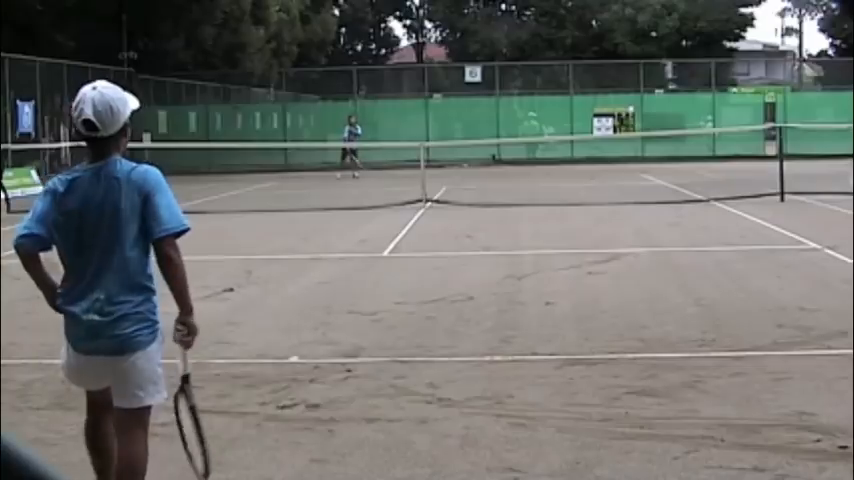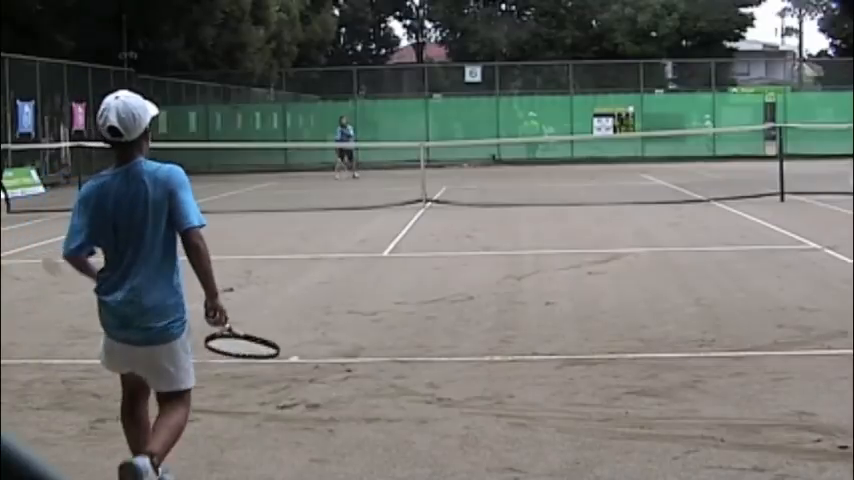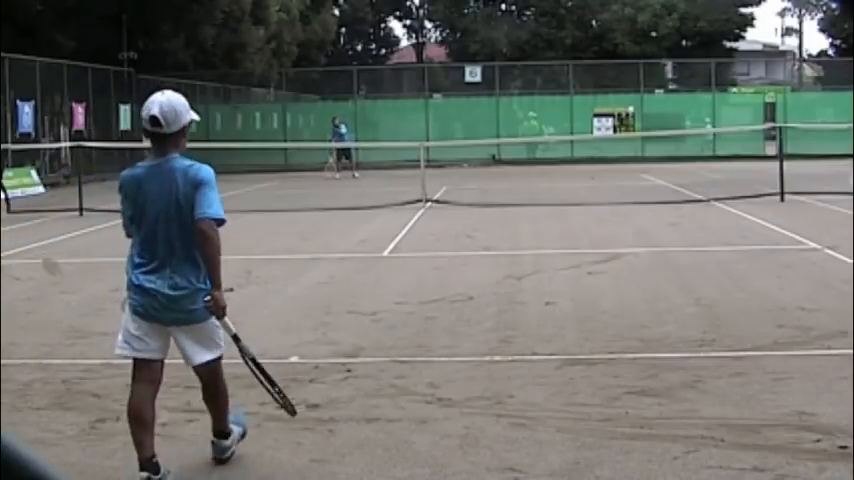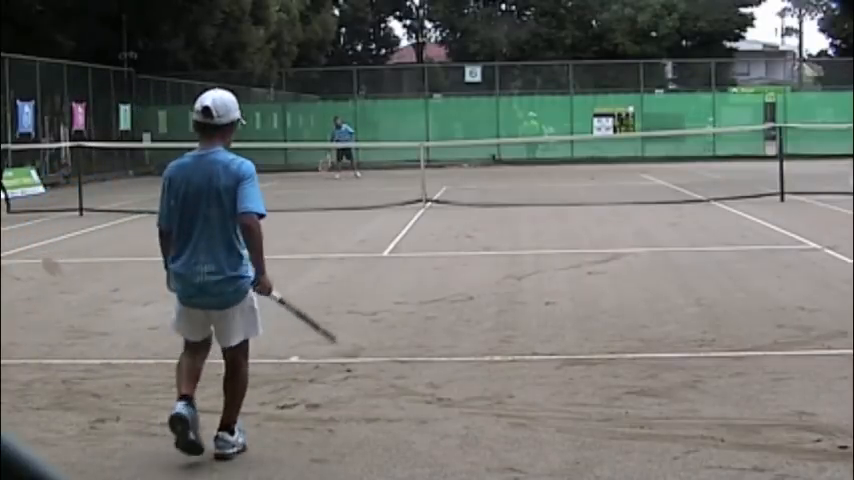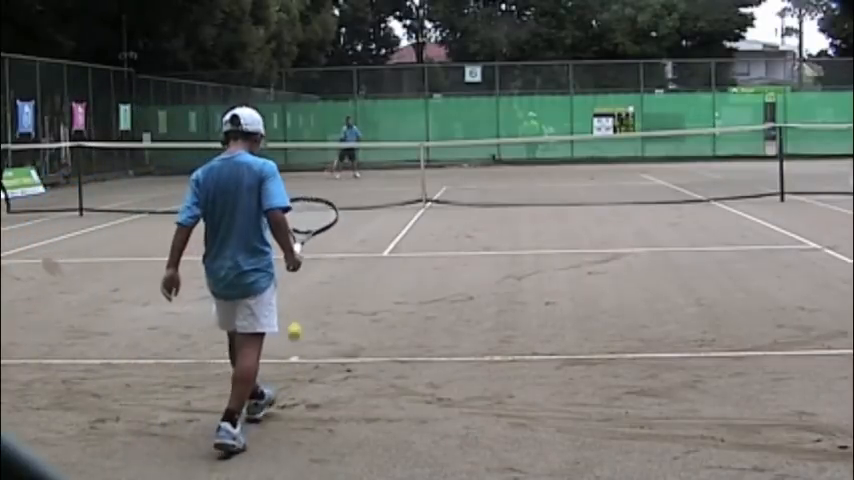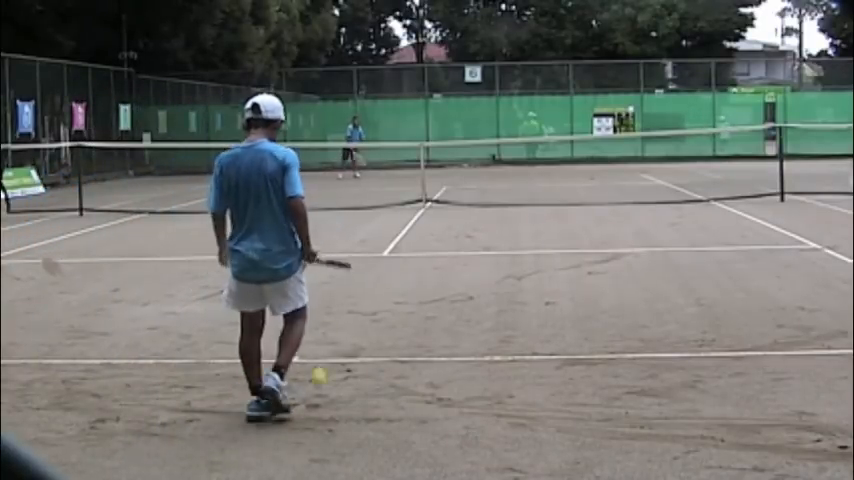
dt=0.3s
person 1, frame 1
left shoulder: (60, 188)
right shoulder: (145, 180)
left elbow: (25, 244)
right elbow: (167, 251)
left wrist: (52, 293)
right wrist: (185, 312)
left hip: (82, 324)
right hip: (133, 325)
left knee: (99, 411)
right knee: (132, 426)
person 1, frame 2
left shoulder: (93, 190)
right shoulder: (170, 178)
left elbow: (74, 253)
right elbow: (193, 239)
right wrist: (212, 295)
left hip: (117, 314)
right hip: (164, 314)
left knee: (133, 393)
right knee: (175, 405)
person 1, frame 3
left shoulder: (129, 179)
right shoulder: (199, 175)
right elbow: (206, 229)
right wrist: (216, 288)
left hip: (145, 297)
right hip: (192, 296)
left knee: (144, 382)
right knee: (211, 376)
right ankle: (223, 437)
person 1, frame 4
left shoulder: (175, 170)
right shoulder: (239, 169)
left elbow: (165, 228)
right elbow: (248, 223)
left wrist: (171, 268)
right wrist: (261, 271)
left hip: (188, 281)
right hip: (230, 281)
left knee: (194, 350)
right knee: (236, 357)
left ankle: (184, 406)
right ankle: (226, 433)
person 1, frame 5
left shoulder: (202, 174)
right shoulder: (263, 169)
left elbow: (185, 223)
right elbow: (275, 216)
left wrist: (172, 268)
right wrist: (291, 254)
left hip: (219, 274)
right hip: (254, 273)
left knee: (237, 342)
right knee: (248, 351)
left ankle: (254, 397)
right ankle: (229, 425)
person 1, frame 6
left shoulder: (225, 160)
right shoulder: (284, 157)
left elbow: (217, 211)
right elbow: (296, 205)
left wrist: (223, 246)
right wrist: (306, 245)
left hip: (242, 259)
right hip: (281, 258)
left knee: (250, 327)
right knee: (296, 320)
left ankle: (258, 397)
right ankle: (276, 377)
